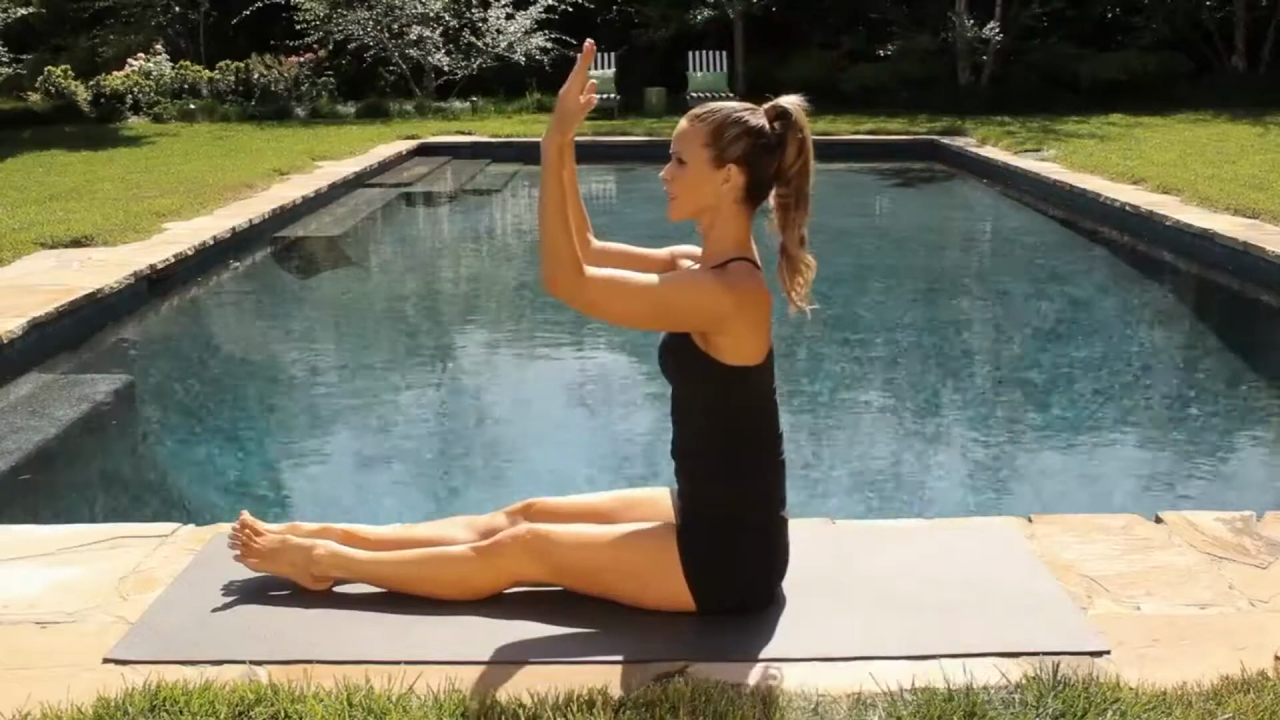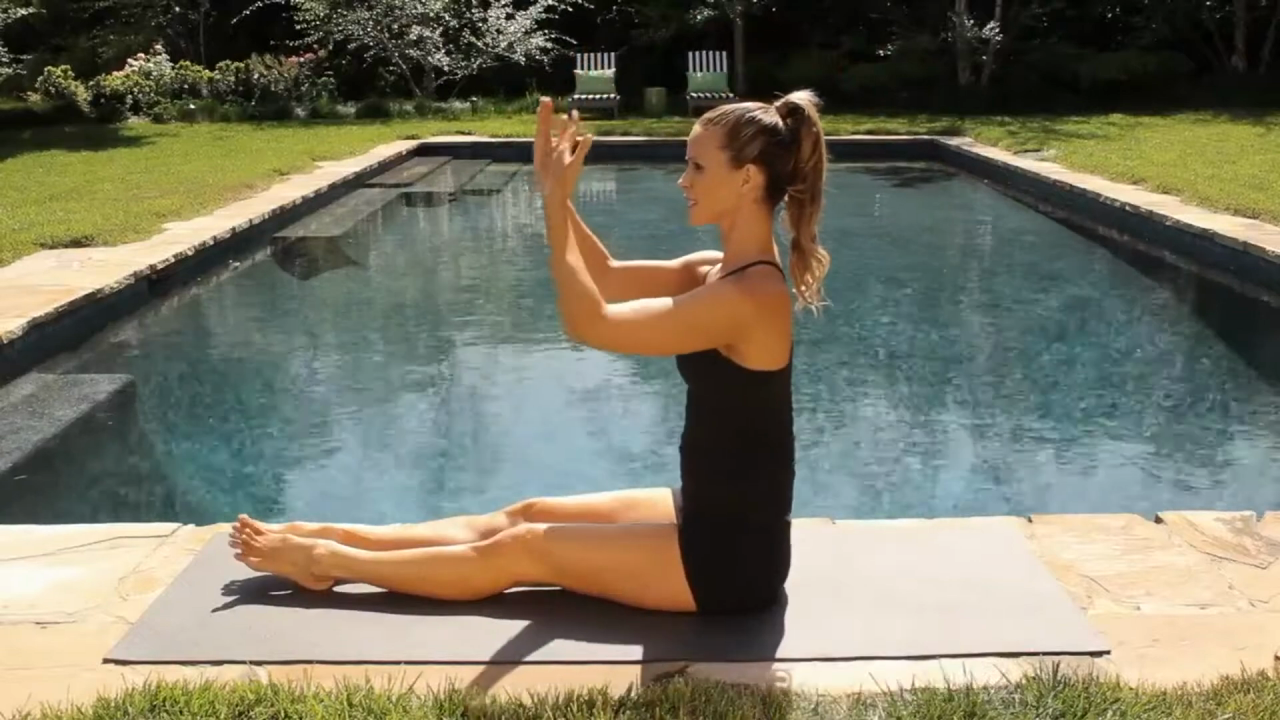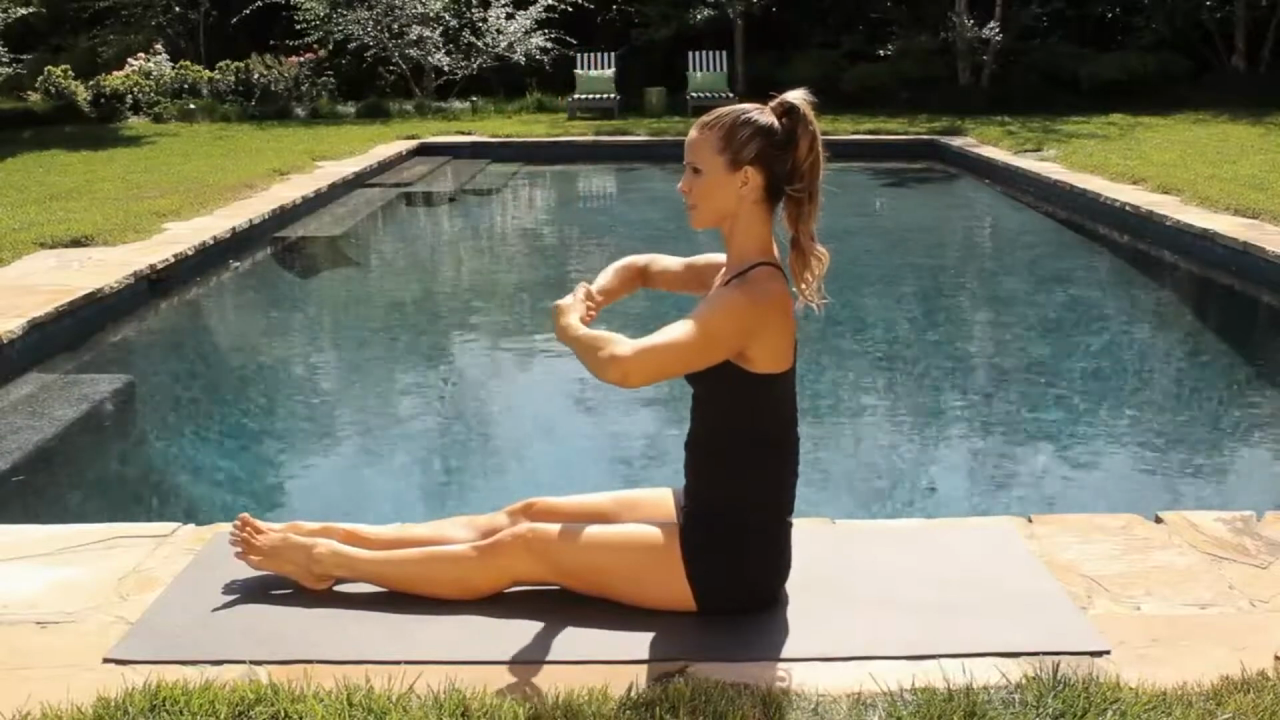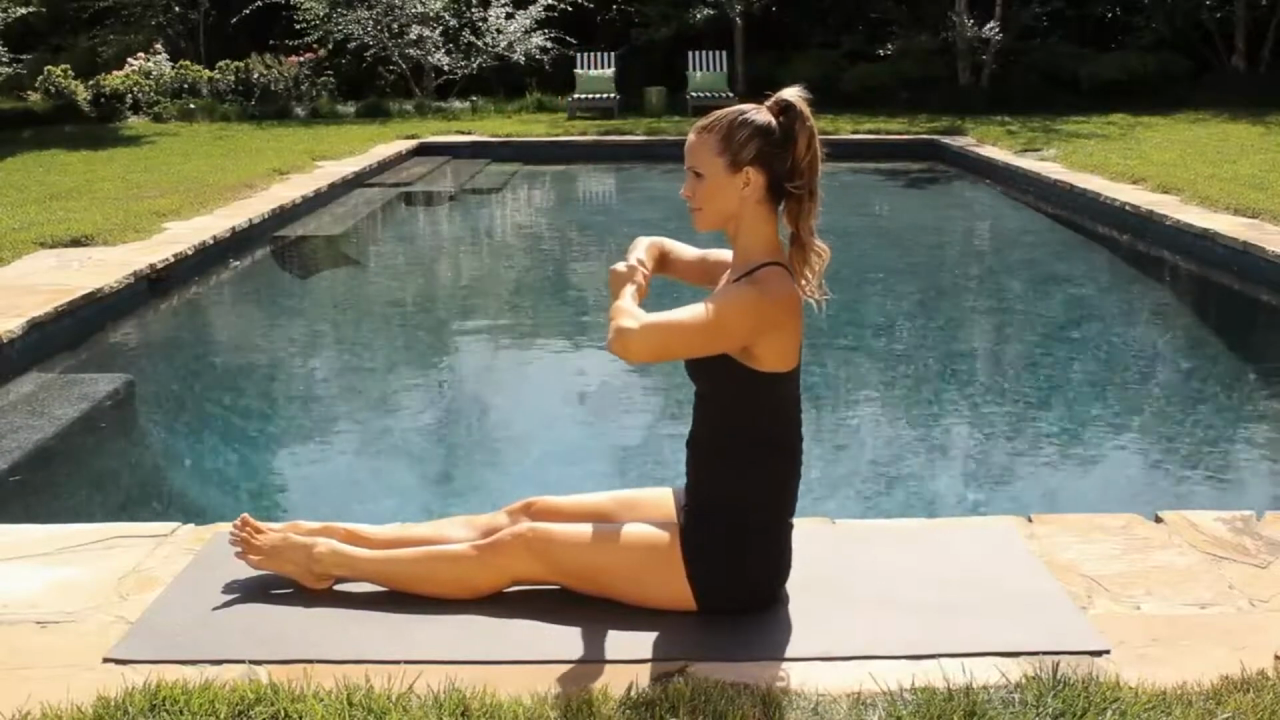
dt=1s
person 1, frame 1
left shoulder: (726, 294)
right shoulder: (706, 266)
left elbow: (567, 281)
right elbow: (586, 254)
left wrist: (554, 147)
right wrist: (562, 145)
left hip: (729, 552)
right hip: (706, 518)
left knee: (518, 550)
right knee: (523, 516)
left ankle: (326, 561)
right ankle: (327, 537)
person 1, frame 2
left shoulder: (747, 296)
right shoulder: (725, 271)
left elbow: (589, 322)
right elbow: (608, 275)
left wrist: (554, 202)
right wrist: (555, 192)
left hip: (732, 552)
right hip: (711, 517)
left knee: (521, 550)
right knee: (527, 516)
left ankle: (328, 562)
right ankle: (333, 537)
person 1, frame 3
left shoulder: (753, 297)
right shoulder: (735, 272)
left elbow: (623, 364)
right elbow: (645, 267)
left wrist: (568, 327)
right wrist: (590, 295)
left hip: (732, 555)
right hip: (712, 516)
left knee: (521, 549)
right knee: (527, 515)
left ankle: (328, 561)
right ankle: (337, 537)
person 1, frame 4
left shoulder: (762, 295)
right shoulder: (744, 269)
left elbow: (628, 339)
right elbow: (654, 248)
left wrist: (625, 291)
right wrist: (636, 267)
left hip: (732, 554)
right hip: (712, 515)
left knee: (521, 548)
right knee: (528, 513)
left ankle: (328, 560)
right ankle: (337, 535)
